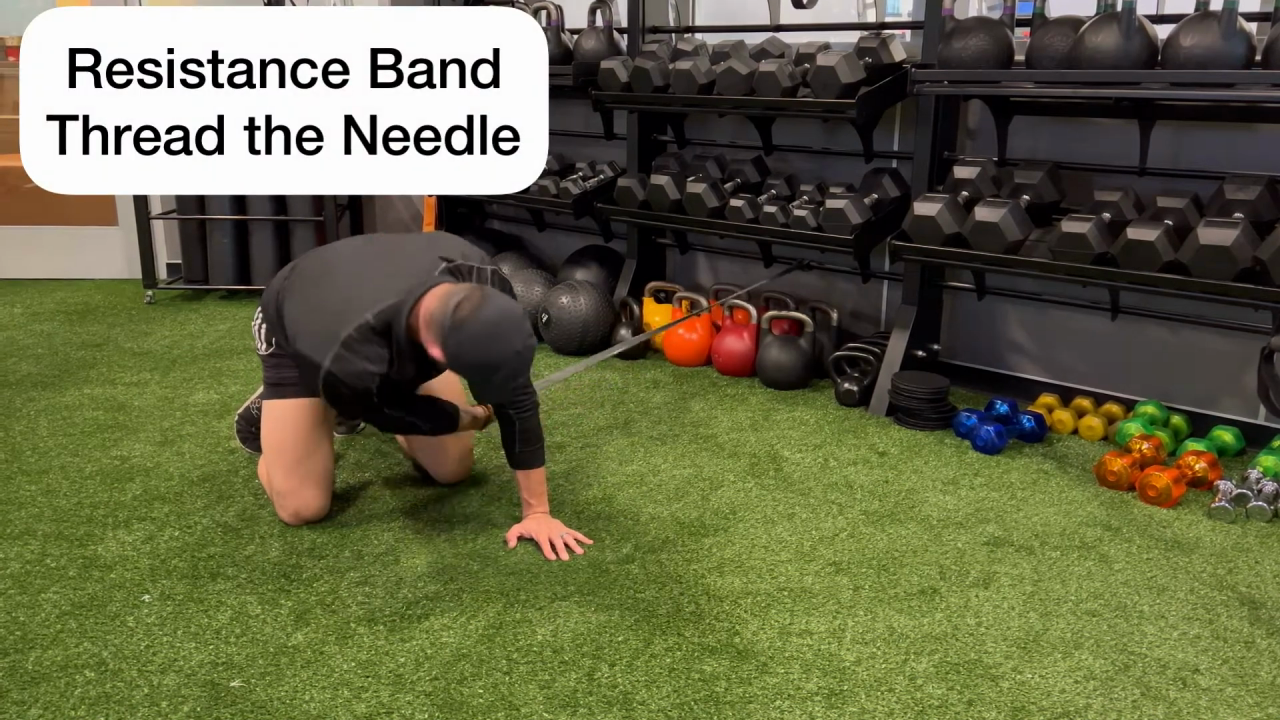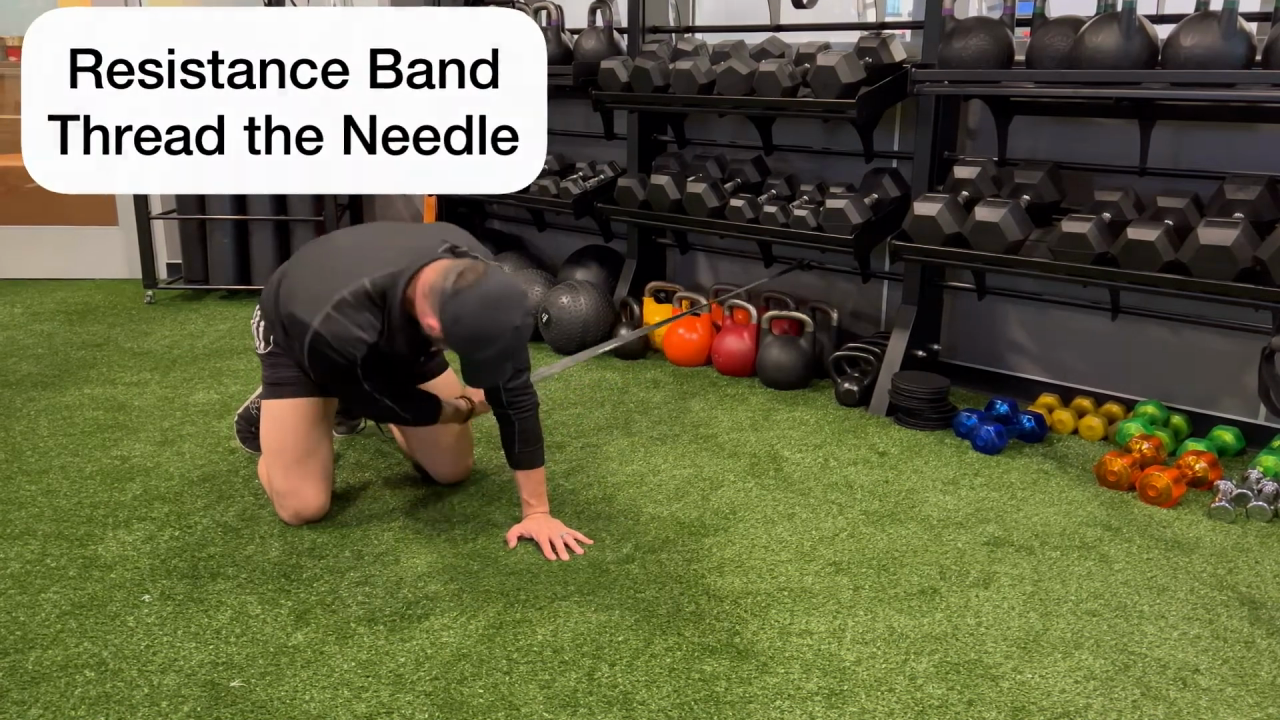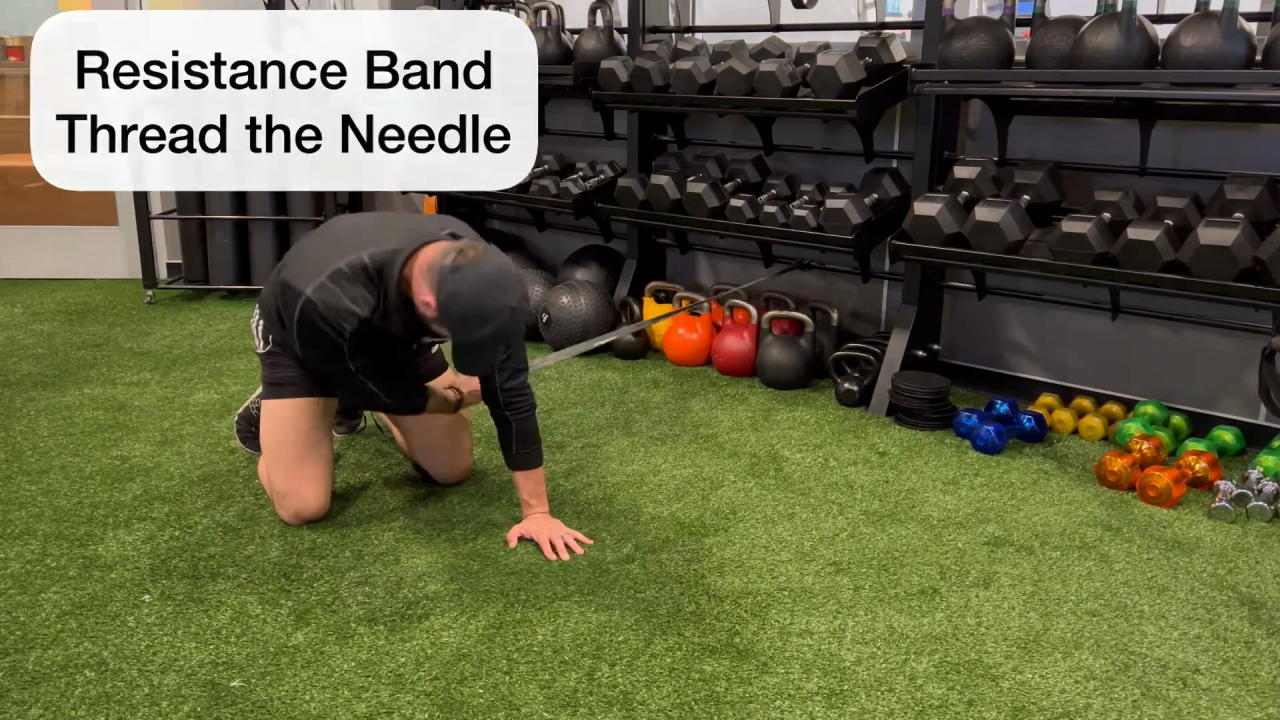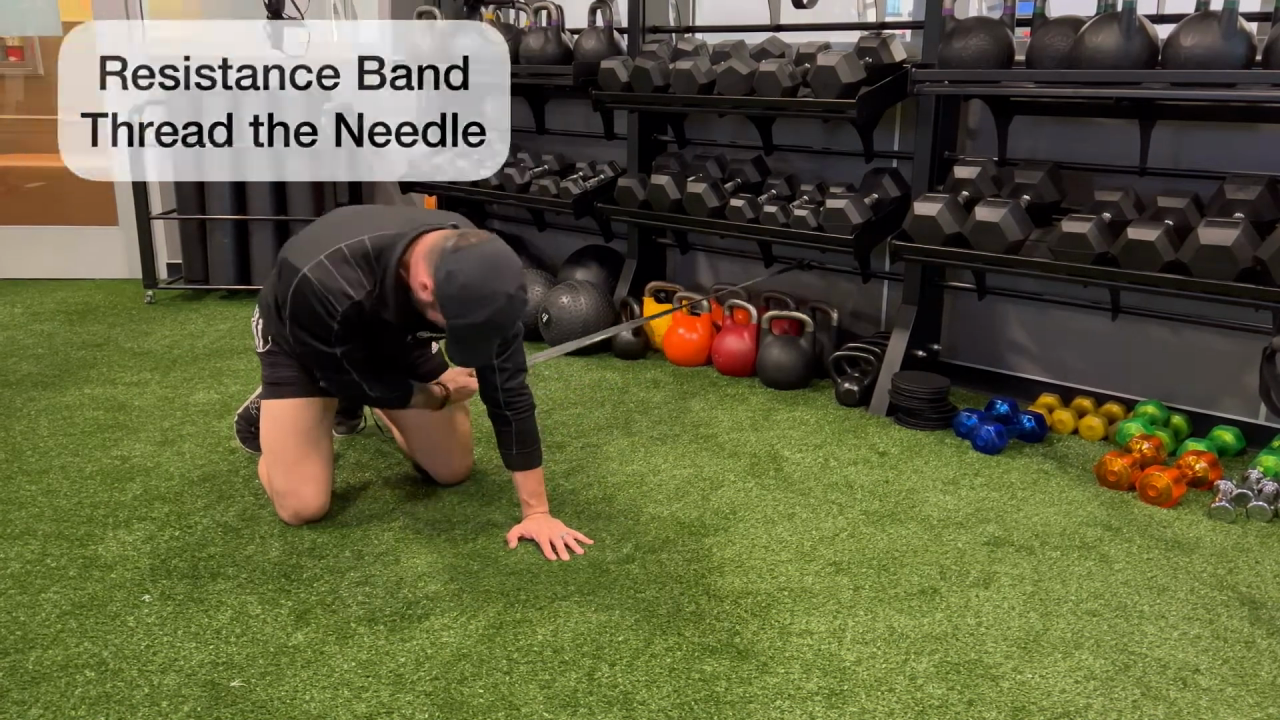
dt=0.1s
person 1, frame 1
left shoulder: (483, 285)
right shoulder: (346, 357)
left elbow: (516, 394)
right elbow: (407, 413)
left wrist: (537, 512)
right wrist: (480, 415)
right hip: (299, 340)
left knee: (454, 470)
right knee: (302, 507)
left ankle: (356, 405)
right ankle: (270, 412)
person 1, frame 2
left shoulder: (483, 280)
right shoulder: (337, 324)
left elbow: (515, 393)
right elbow: (394, 405)
left wrist: (537, 511)
right wrist: (468, 407)
right hip: (297, 333)
left knee: (453, 470)
right knee: (302, 507)
left ankle: (350, 405)
right ankle: (269, 410)
person 1, frame 3
left shoulder: (478, 274)
right shoulder: (331, 300)
left elbow: (508, 386)
right elbow: (375, 389)
left wrist: (537, 511)
right wrist: (455, 398)
right hip: (300, 341)
left knee: (454, 471)
right knee: (302, 507)
left ankle: (350, 405)
right ankle: (269, 410)
person 1, frame 4
left shoulder: (476, 264)
right shoulder: (328, 285)
left elbow: (507, 385)
right elbow: (362, 383)
left wrist: (536, 511)
right wrist: (443, 394)
left hip: (395, 333)
right hip: (300, 338)
left knee: (453, 471)
right knee: (302, 506)
left ankle: (349, 406)
right ankle: (269, 410)
